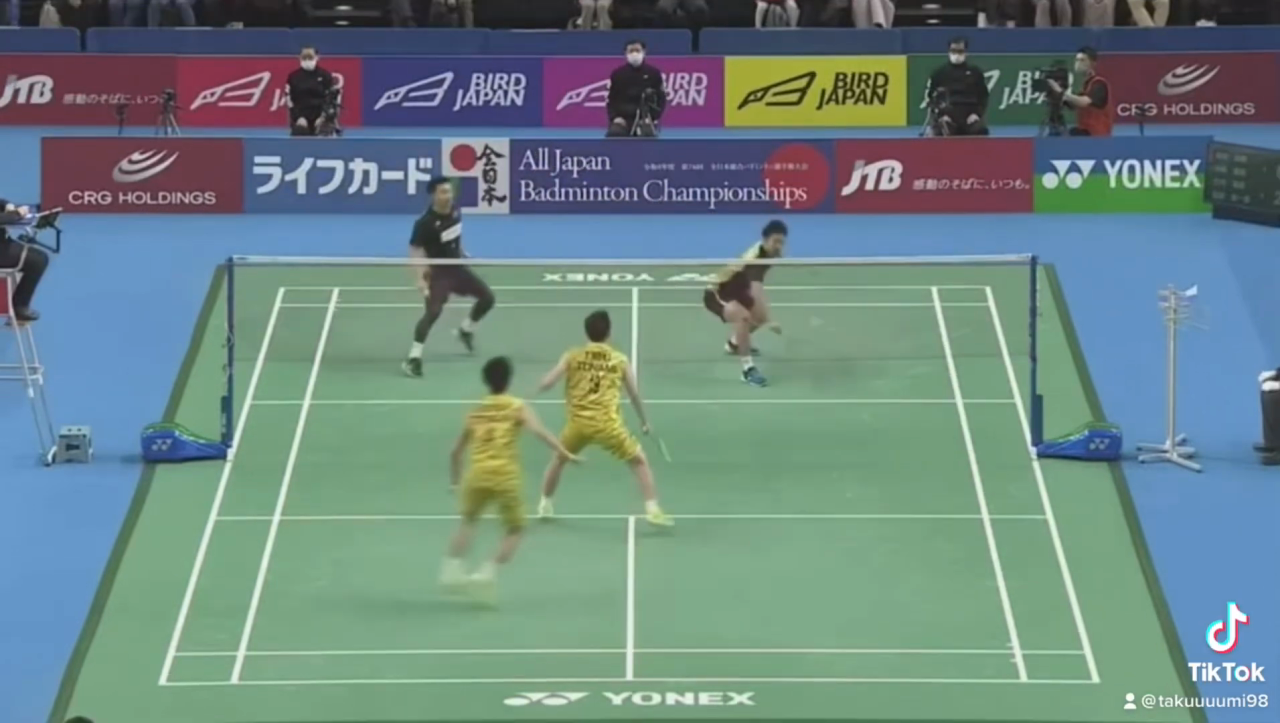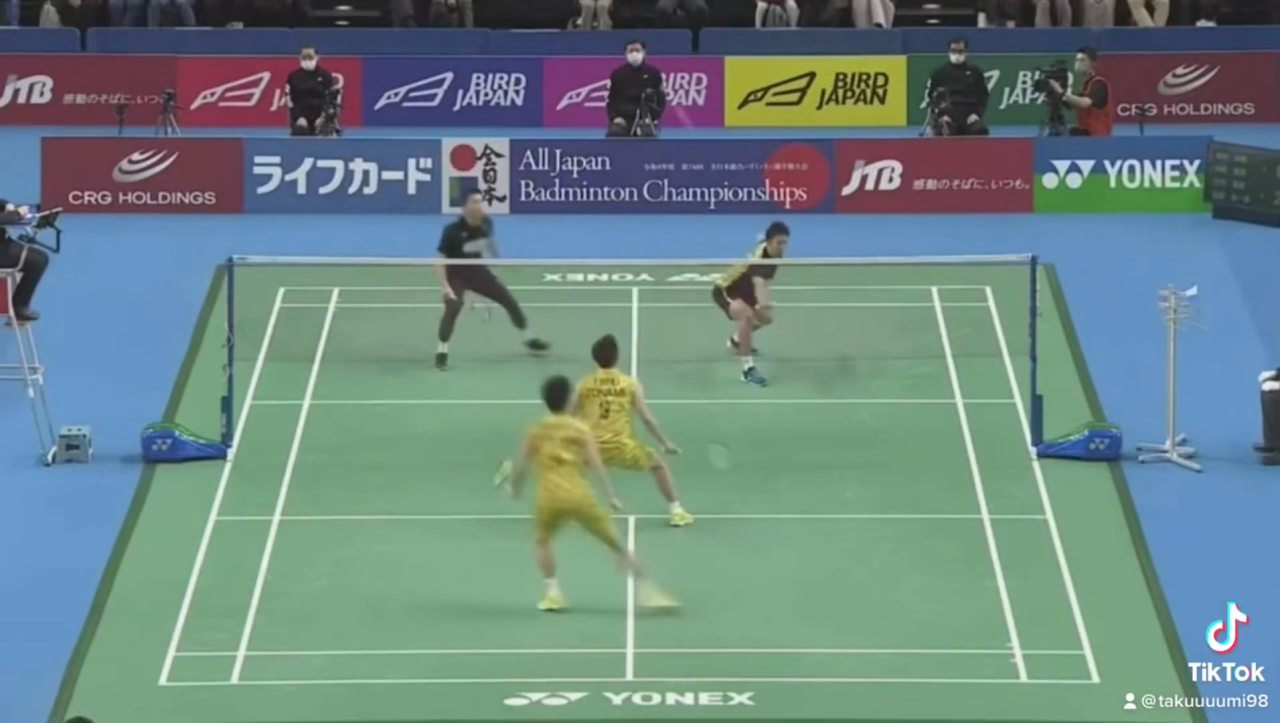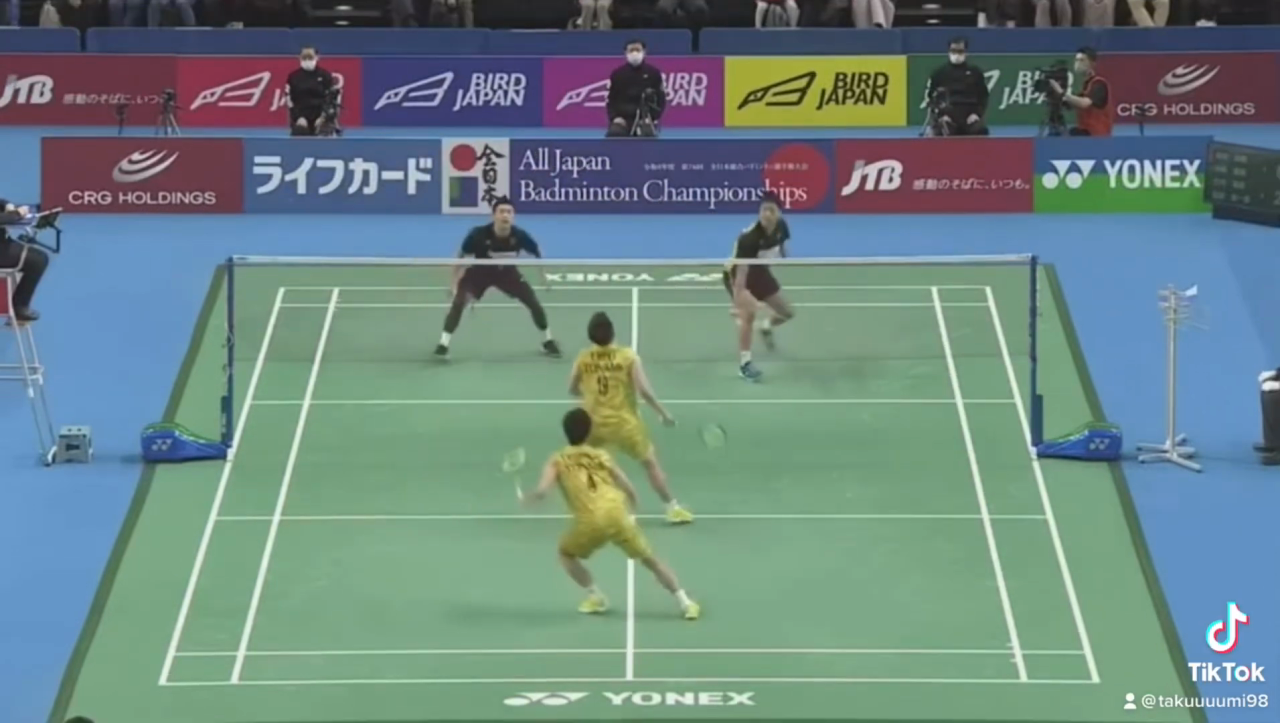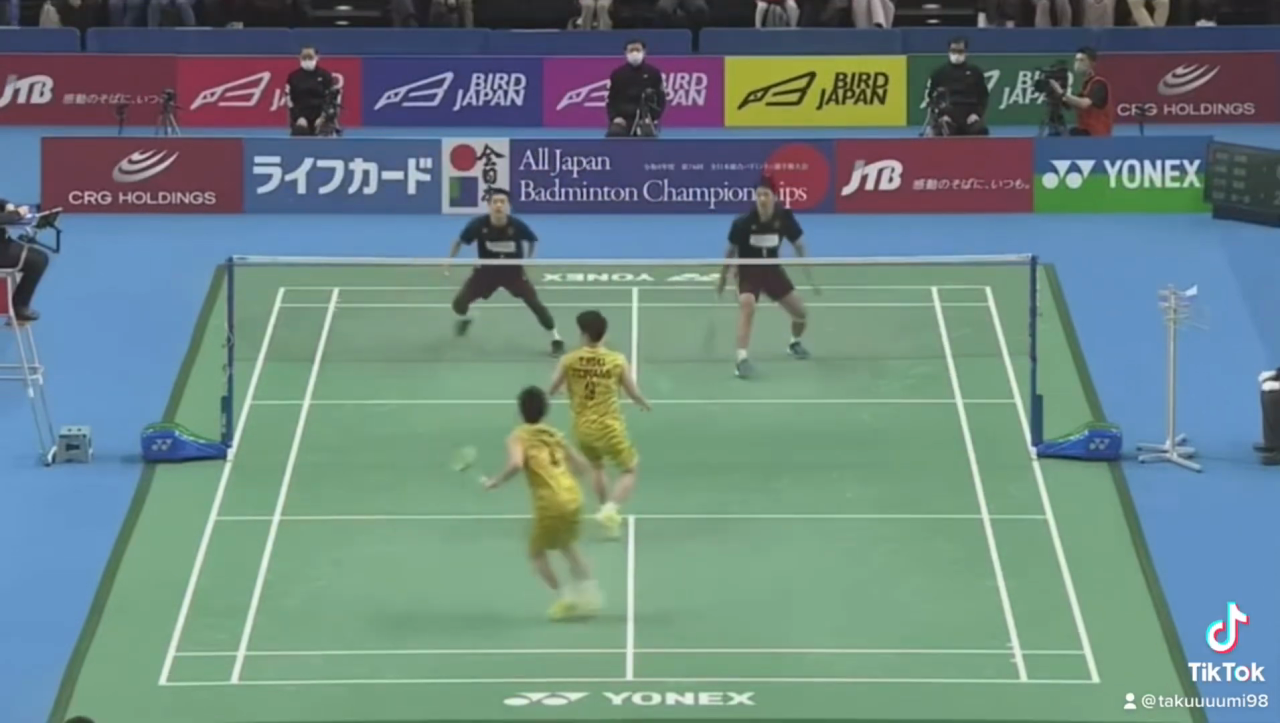
dt=0.2s
person 1, frame 1
left shoulder: (475, 412)
right shoulder: (517, 406)
left elbow: (456, 450)
right elbow: (538, 430)
left wrist: (454, 478)
right wrist: (564, 453)
left hip: (477, 476)
right hip: (504, 476)
left knee: (467, 522)
right knee: (514, 530)
left ankle: (453, 571)
right ankle: (486, 575)
person 1, frame 2
left shoulder: (535, 432)
right shoulder: (580, 429)
left elbow: (520, 469)
right elbow: (596, 464)
left wrist: (515, 490)
right wrist: (612, 496)
left hip: (550, 499)
right hip: (577, 496)
left knee: (541, 540)
right knee: (617, 545)
left ankle: (553, 593)
right ankle: (649, 593)
person 1, frame 3
left shoulder: (556, 461)
right shoulder: (602, 456)
left elbow: (542, 490)
right elbow: (629, 490)
left wrist: (528, 499)
right wrist: (630, 512)
left hip: (589, 523)
right hip: (616, 517)
left knee: (566, 554)
right knee: (650, 560)
left ankle: (595, 597)
right ankle: (686, 603)
person 1, frame 4
left shoulder: (518, 437)
right shoulder: (555, 434)
left elbow: (516, 464)
right elbow: (581, 464)
left wrist: (495, 482)
left hip: (551, 504)
right hip: (573, 498)
left knee: (537, 553)
right knee: (567, 546)
left ankle: (565, 599)
right ankle: (587, 593)
person 2, frame 1
left shoulder: (571, 356)
right shoulder: (620, 360)
left elbow: (547, 383)
right elbow: (634, 394)
left wrist: (534, 391)
right wrist: (644, 422)
left hip: (577, 423)
right hip: (606, 423)
left knee: (558, 460)
right knee: (639, 462)
left ankle: (544, 506)
right ankle: (653, 510)
person 2, frame 2
left shoulder: (584, 385)
right shoulder: (629, 383)
left elbow: (573, 415)
right elbow: (646, 417)
right wrist: (666, 442)
right hip: (621, 445)
right knee: (659, 466)
right ankle: (677, 511)
person 2, frame 3
left shoulder: (582, 359)
right shoulder: (629, 356)
left elbow: (573, 390)
right elbow: (644, 390)
right wrist: (664, 414)
left hip: (592, 424)
right hip: (622, 423)
right knee: (650, 463)
right ankle: (673, 509)
person 2, frame 4
left shoulder: (568, 361)
right shoulder: (618, 361)
left elbow: (551, 391)
right elbow: (634, 393)
left wrist: (575, 389)
right wrist: (645, 405)
left hip: (582, 428)
right hip: (609, 428)
left knee: (597, 467)
right knee: (629, 471)
left ankle: (608, 511)
right ankle: (608, 512)
person 3, frame 1
left shoulder: (764, 251)
right shoulder: (756, 261)
right elbow: (757, 292)
right wrist: (769, 321)
left hip: (731, 290)
right hip: (718, 292)
left knee: (761, 319)
right knee: (742, 318)
left ankle: (734, 343)
right ankle: (748, 368)
person 3, frame 2
left shoulder: (769, 250)
right shoulder: (760, 262)
right elbow: (760, 285)
right wrist: (763, 304)
left hip: (744, 288)
right hip: (726, 290)
left knee: (766, 318)
right knee: (746, 316)
left ankle: (736, 340)
right ankle: (748, 368)
person 3, frame 3
left shoulder: (781, 227)
right shoulder: (749, 237)
right elbow: (741, 270)
left wrist: (783, 255)
right wrist: (738, 303)
left hip: (761, 273)
right hip: (737, 274)
left knee: (787, 312)
right knee: (749, 311)
left ankle: (766, 328)
right ankle: (745, 363)
person 3, frame 4
left shoulder: (785, 218)
right shoulder: (742, 222)
left elbow: (799, 245)
right elbow: (731, 251)
left wrist: (808, 270)
right wrist: (722, 278)
left hip: (773, 271)
right hip: (748, 271)
left knee: (801, 312)
right knee: (747, 308)
left ankle: (795, 343)
right ankle: (741, 360)
person 4, frame 1
left shoulder: (455, 211)
right shoulder: (425, 223)
right elbow: (415, 253)
left wrist: (461, 253)
right wrist: (419, 278)
left hip: (457, 268)
right hip: (438, 272)
left knee: (488, 298)
right knee: (433, 311)
left ankle: (466, 329)
right ankle: (413, 359)
person 4, frame 2
left shoulder: (486, 223)
right shoulder: (452, 230)
right elbow: (441, 259)
left wrist: (494, 258)
right wrist: (444, 284)
left hip: (479, 271)
right hip: (456, 274)
left knee: (511, 303)
right knee: (453, 308)
left ankle: (529, 339)
right ankle: (442, 352)
person 4, frame 3
left shoulder: (519, 235)
right shoulder: (478, 234)
left elbow: (537, 255)
right elbow: (462, 258)
right wrist: (455, 283)
left hip: (507, 273)
right hip: (479, 272)
left knee: (533, 303)
right knee: (458, 302)
left ankle: (547, 339)
right ankle: (444, 343)
person 4, frame 4
left shoulder: (517, 226)
right shoulder: (478, 224)
left elbow: (533, 241)
right elbow: (460, 242)
left wrist: (529, 260)
right wrist: (449, 261)
left hip: (513, 271)
right hip: (486, 271)
left knee: (535, 304)
right knee: (460, 301)
left ankle: (556, 338)
right ankle: (465, 319)
